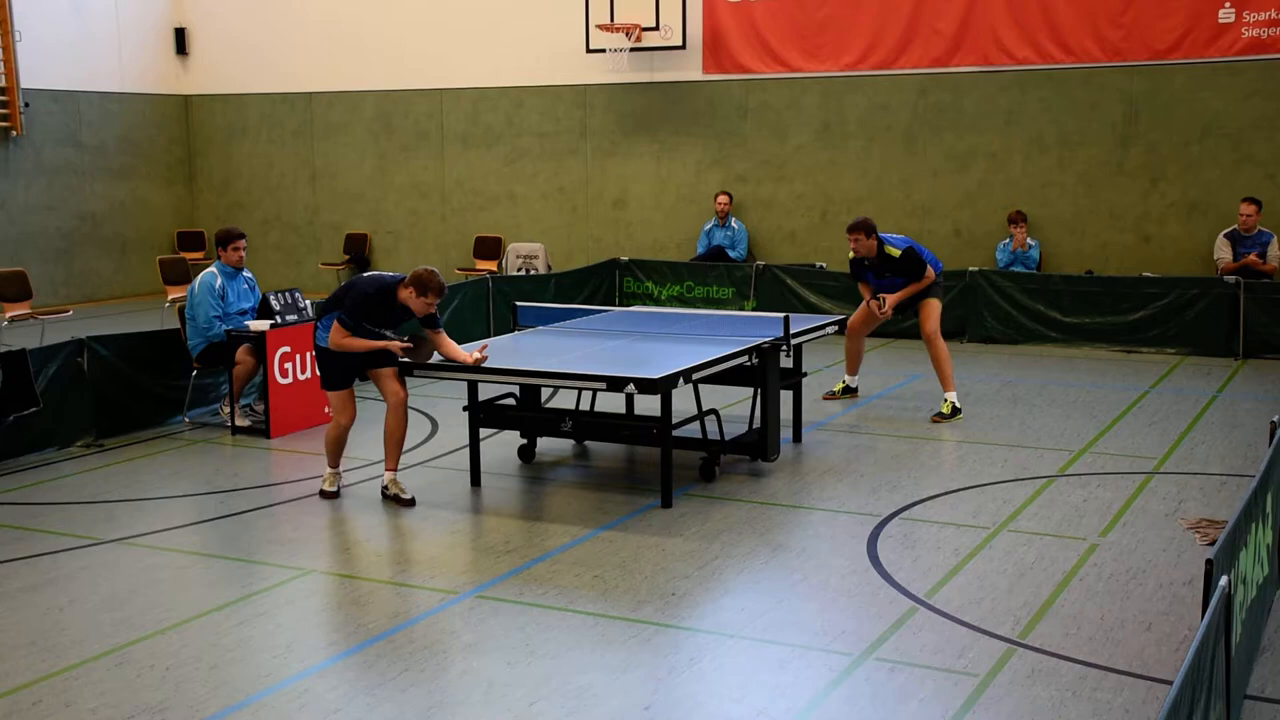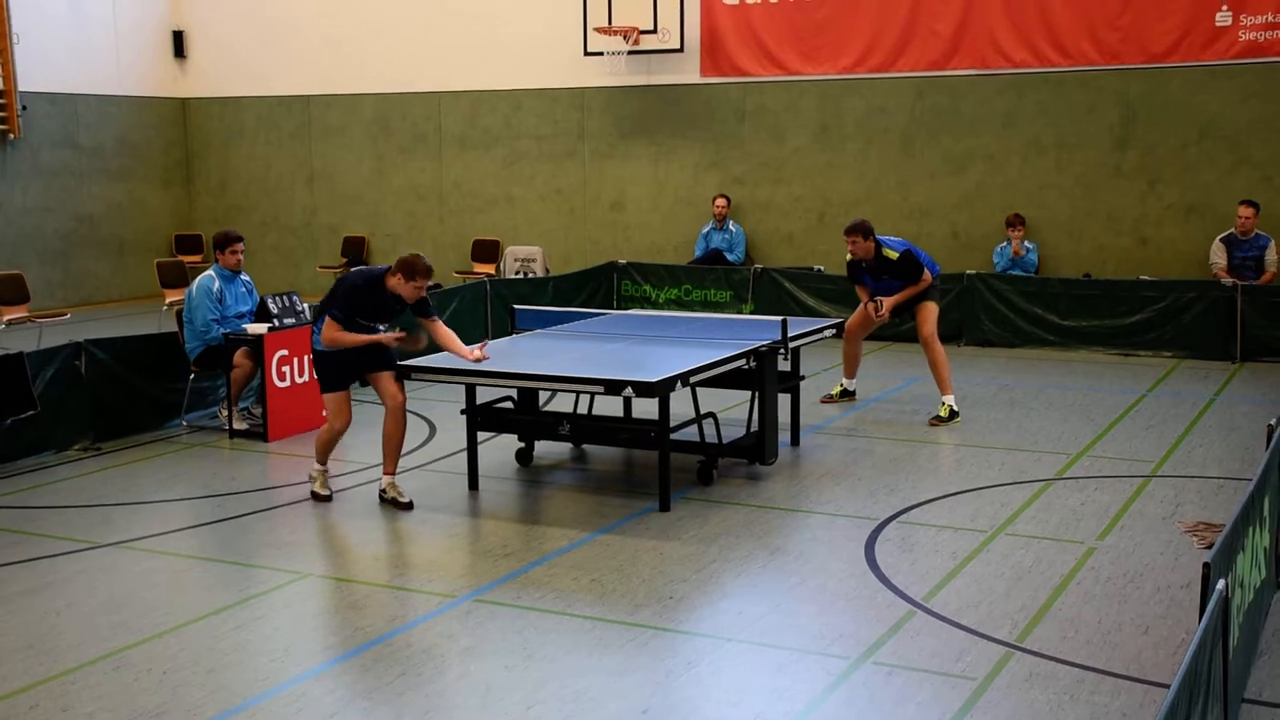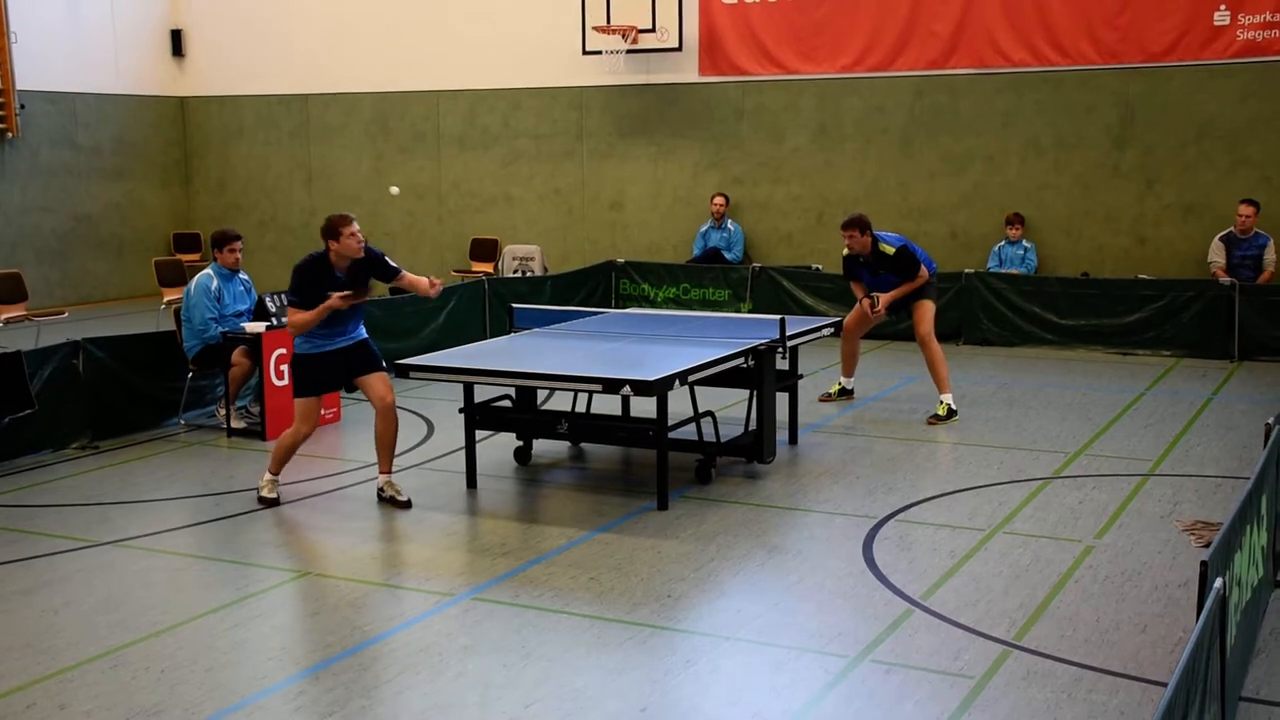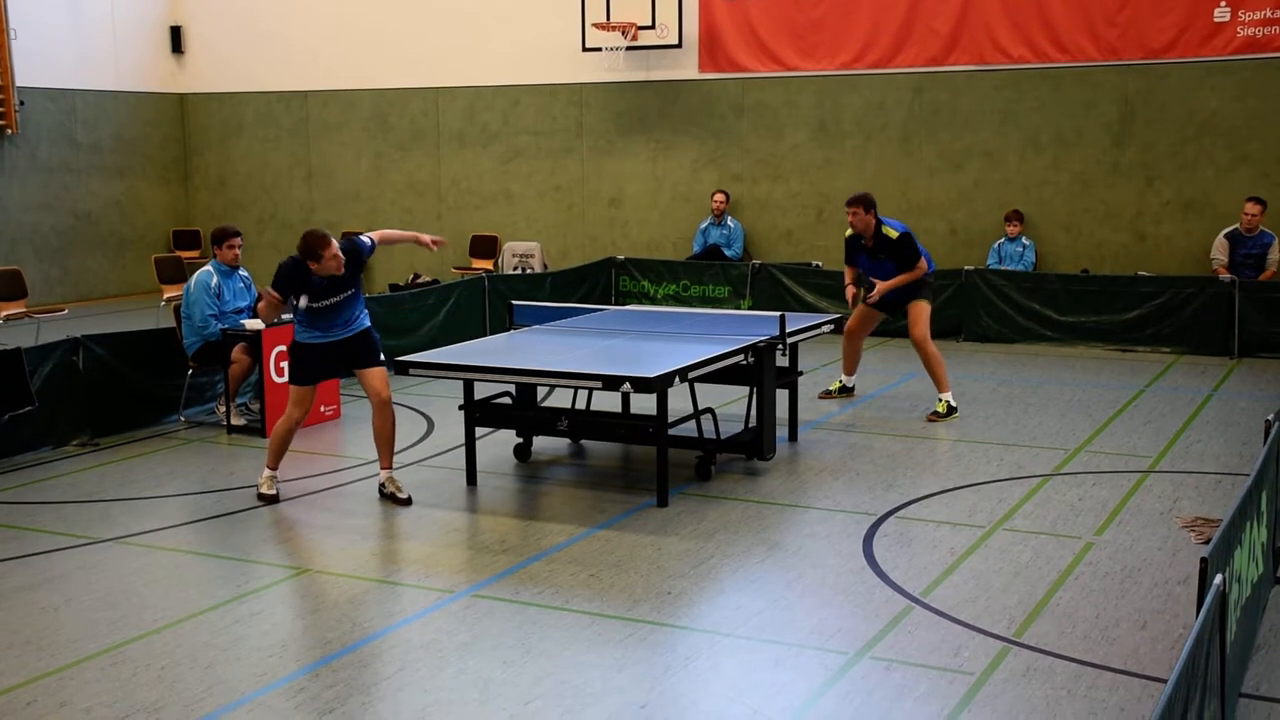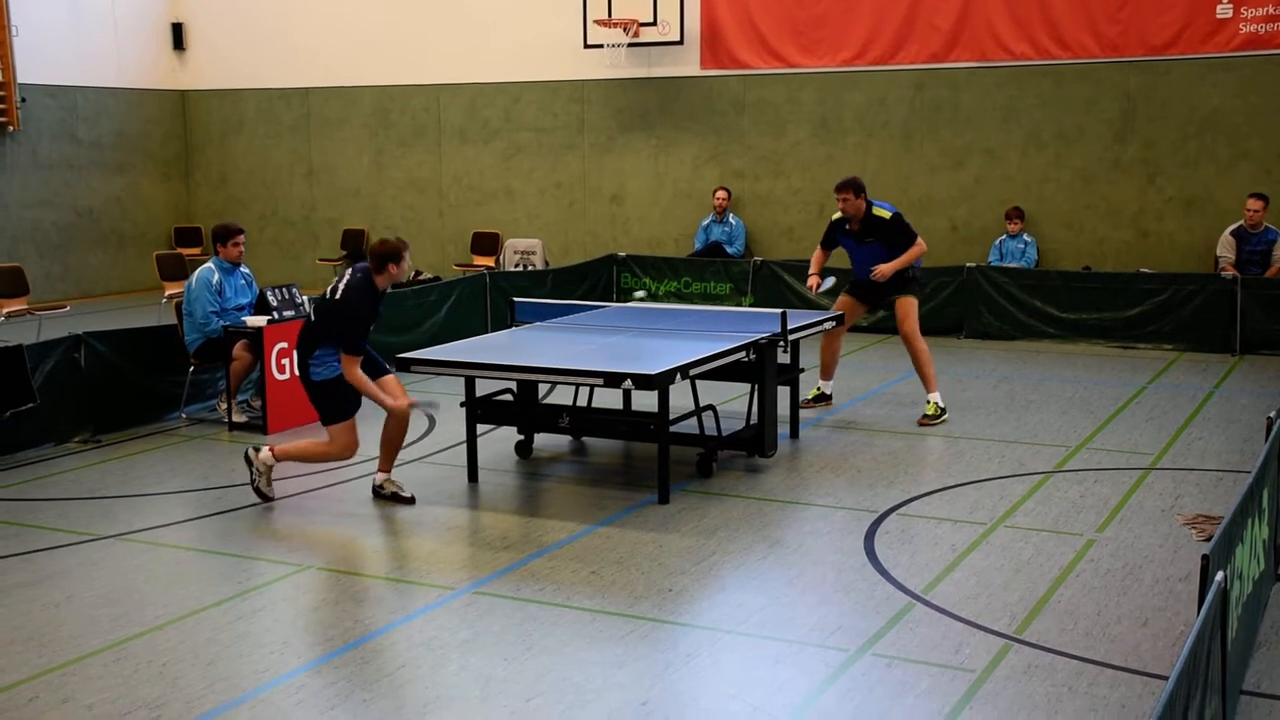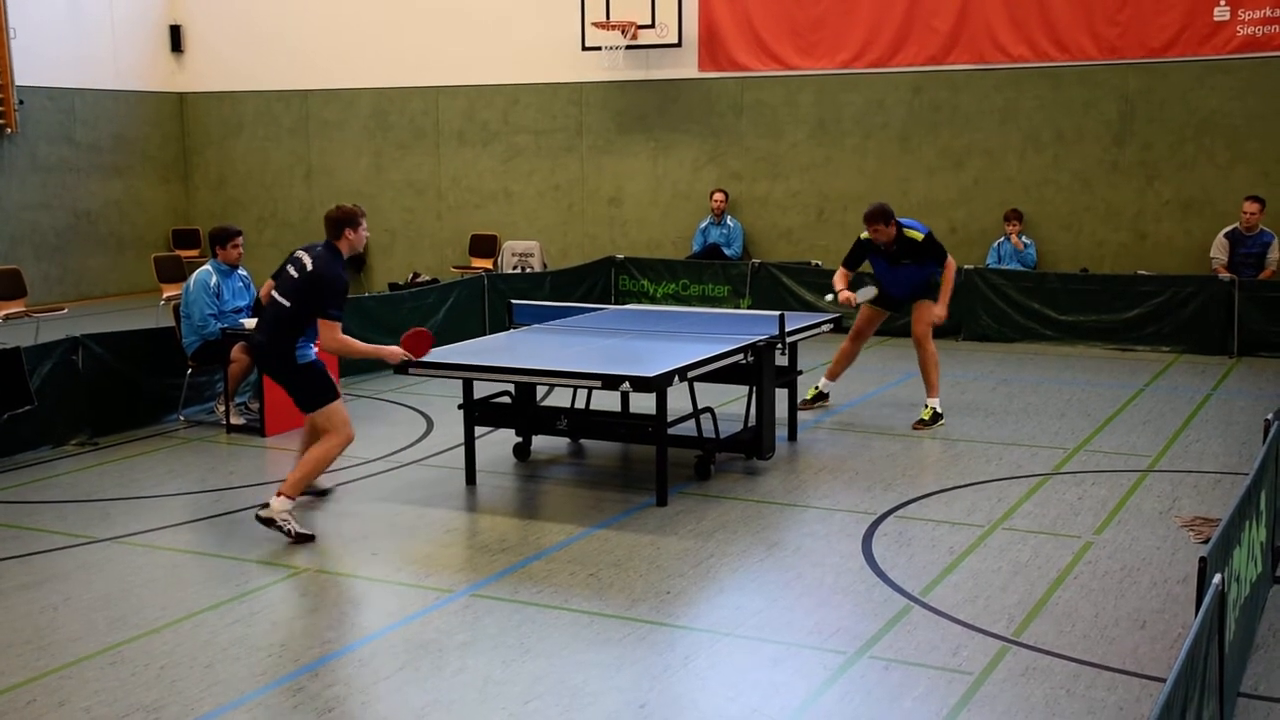
dt=0.4s
person 1, frame 1
left shoulder: (422, 298)
right shoulder: (369, 293)
left elbow: (440, 340)
right elbow: (337, 340)
left wrist: (466, 357)
right wrist: (386, 346)
left hip: (375, 337)
right hip: (334, 339)
left knee: (398, 397)
right knee: (344, 418)
left ankle: (390, 480)
right ankle: (332, 472)
person 1, frame 2
left shoulder: (414, 290)
right shoulder: (357, 286)
left elbow: (438, 329)
right elbow: (329, 337)
left wrist: (466, 352)
right wrist: (379, 337)
left hip: (373, 339)
right hip: (334, 343)
left knee: (396, 402)
right knee: (339, 423)
left ankle: (389, 484)
right ankle: (319, 469)
person 1, frame 3
left shoulder: (367, 257)
right shoulder: (307, 270)
left elbow: (406, 279)
right elbow: (294, 326)
left wrist: (430, 287)
right wrist: (329, 306)
left hip: (354, 341)
right hip: (312, 351)
left knee: (386, 402)
right knee: (303, 428)
left ankle: (385, 482)
right ankle: (270, 478)
person 1, frame 4
left shoulder: (351, 250)
right shoulder: (290, 272)
left elbow: (378, 236)
right elbow: (268, 317)
left wrist: (418, 238)
right wrist: (268, 303)
left hip: (356, 331)
right hip: (311, 340)
left knee: (382, 398)
right knee: (295, 415)
left ankle: (386, 478)
right ankle: (269, 474)
person 1, frame 5
left shoulder: (366, 271)
right shoulder: (357, 307)
left elbow: (334, 299)
right elbow: (351, 372)
right wrist: (388, 402)
left hip: (348, 350)
right hip: (323, 364)
left knee: (401, 408)
right knee: (343, 448)
left ankle: (383, 480)
right ankle: (264, 456)
person 1, frame 6
left shoulder: (305, 253)
right shoulder: (332, 276)
left elbow: (266, 294)
right elbow: (331, 341)
right wrist: (383, 352)
left hip: (267, 344)
right hip: (289, 354)
left knee: (322, 409)
right knee: (339, 434)
left ankle: (301, 477)
right ankle: (278, 507)
person 2, frame 1
left shoulder: (901, 251)
right shoulder: (856, 258)
left elbow: (929, 276)
right elbow: (863, 282)
left wrist: (897, 298)
right wrist: (870, 300)
left hip: (925, 283)
right hip: (887, 290)
left knee: (930, 333)
right knee: (853, 328)
left ankle: (952, 401)
right ankle: (850, 384)
person 2, frame 2
left shoulder: (898, 254)
right shoulder: (853, 261)
left elbow: (925, 279)
right elbow: (861, 285)
left wrist: (893, 301)
right wrist: (868, 302)
left hip: (922, 286)
right hip: (884, 292)
left knee: (927, 336)
right knee: (851, 330)
left ankle: (949, 405)
right ankle: (848, 388)
person 2, frame 3
left shoulder: (895, 250)
right shoulder: (849, 256)
left elbow: (922, 275)
right elbow: (856, 281)
left wrist: (890, 297)
right wrist: (863, 299)
left hip: (919, 284)
right hip: (882, 290)
left knee: (924, 335)
right knee: (849, 329)
left ankle: (947, 403)
right ankle: (846, 386)
person 2, frame 4
left shoulder: (897, 236)
right shoulder: (852, 237)
left elbow: (921, 268)
right elbow: (851, 266)
left wrist: (887, 286)
right wrist: (850, 285)
left hip: (915, 283)
right hip: (881, 287)
left knee: (919, 338)
right knee: (851, 332)
left ankle: (947, 400)
right ankle: (847, 383)
person 2, frame 5
left shoulder: (887, 218)
right shoulder: (838, 222)
left elbow: (920, 247)
right elbow: (822, 250)
left wrist: (893, 266)
right wrist: (813, 273)
left hip: (900, 279)
right hip: (864, 282)
left knee: (909, 332)
right knee: (831, 328)
left ankle: (935, 402)
right ankle: (824, 390)
person 2, frame 6
left shoulder: (919, 237)
right shoulder: (866, 241)
left elbow: (949, 265)
right elbow: (844, 270)
left wrist: (941, 304)
right wrist: (842, 290)
left hip: (922, 287)
right hip: (886, 288)
left knee: (921, 337)
right knee: (857, 335)
left ankle: (933, 407)
right ankle: (822, 389)
person 3, frame 1
left shoulder: (246, 276)
right shoulder: (208, 281)
left elbow: (259, 312)
right elbow: (211, 329)
right hip: (209, 344)
right knee: (249, 356)
left ankle: (262, 401)
right ankle: (230, 405)
person 3, frame 2
left shoulder: (244, 280)
right shoulder: (206, 285)
left elbow: (257, 315)
right elbow: (208, 332)
right hip: (207, 348)
right knee: (248, 359)
left ankle: (260, 404)
right ankle: (228, 408)
person 3, frame 3
left shoulder: (242, 278)
right shoulder: (204, 283)
left elbow: (255, 314)
right elbow: (206, 330)
left hip: (238, 339)
right hip: (205, 346)
right knee: (246, 357)
left ankle: (258, 403)
right ankle: (226, 407)
person 3, frame 4
left shoulder: (242, 275)
right shoulder: (204, 280)
left elbow: (255, 311)
right elbow: (206, 327)
right hip: (205, 343)
right knee: (245, 354)
left ankle: (258, 400)
right ankle: (225, 404)
person 3, frame 5
left shoulder: (244, 272)
right shoulder: (205, 277)
left elbow: (257, 307)
right elbow: (208, 324)
right wrist: (241, 328)
right hip: (206, 341)
right knee: (246, 351)
left ankle: (259, 396)
right ankle: (227, 401)
person 3, frame 6
left shoulder: (241, 274)
right shoulder: (203, 279)
left elbow: (254, 310)
right elbow: (206, 327)
right wrist: (240, 330)
right hip: (204, 343)
right knee: (244, 353)
right ankle: (224, 403)
